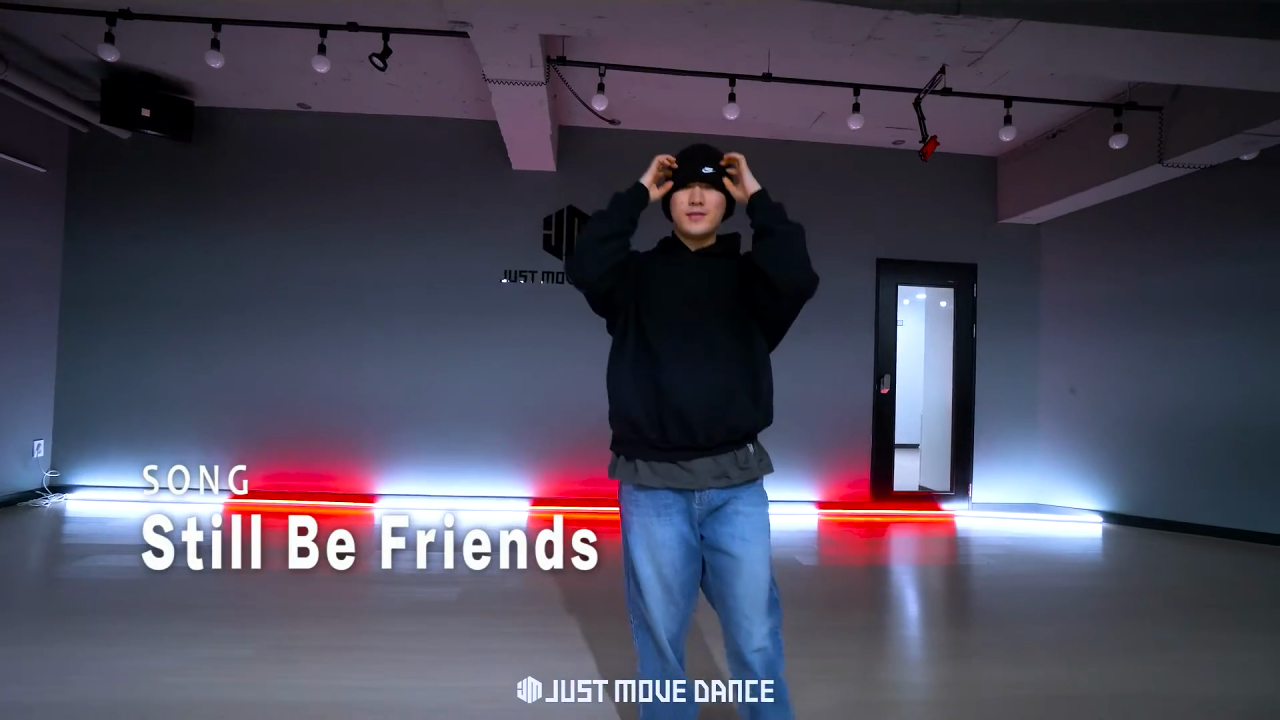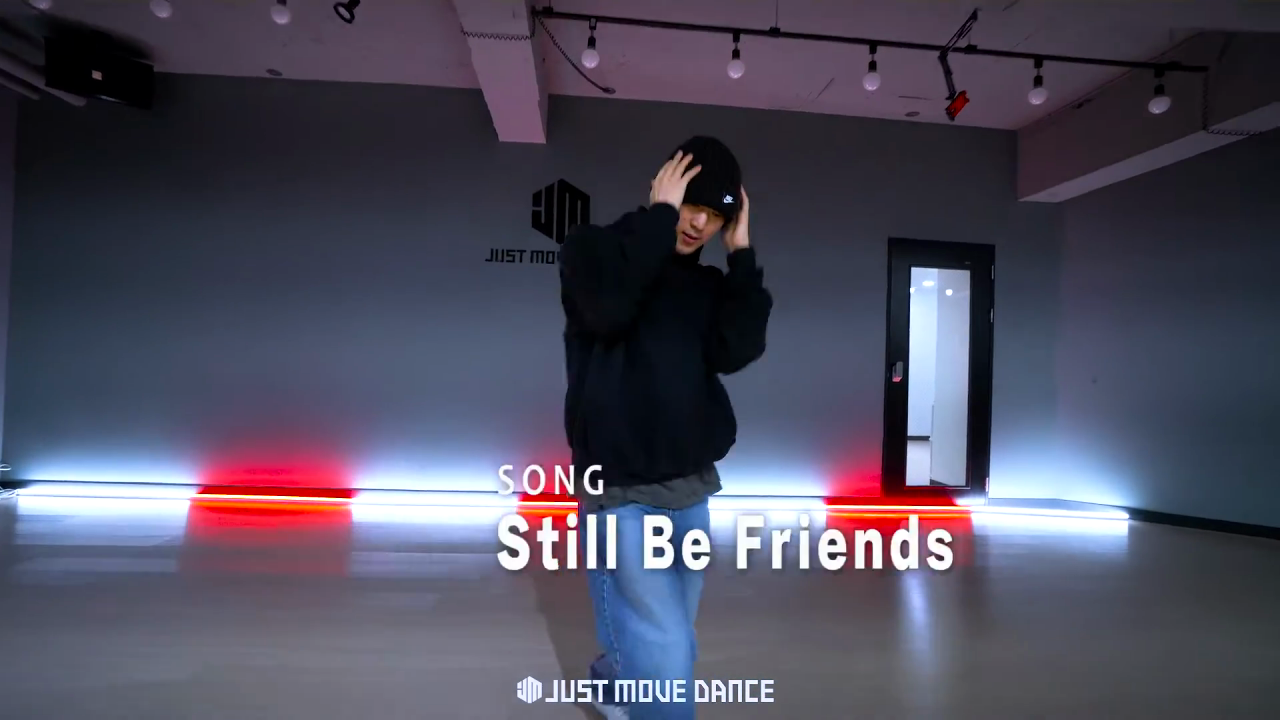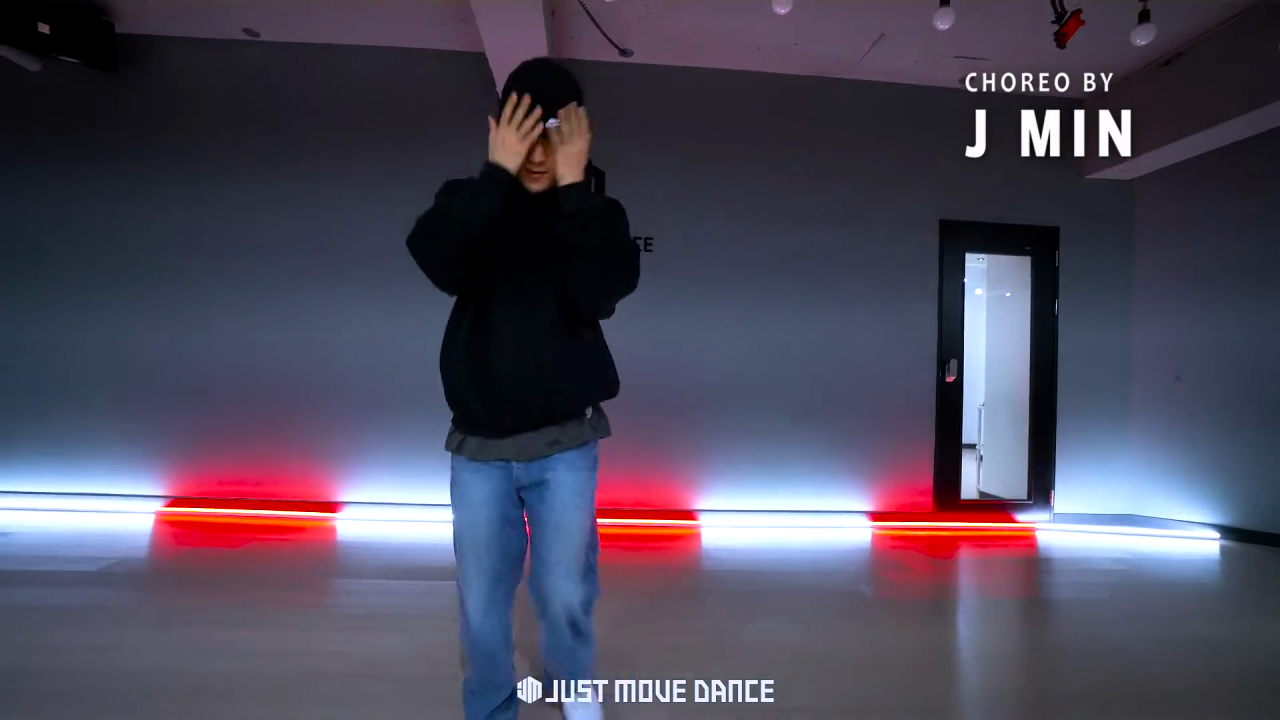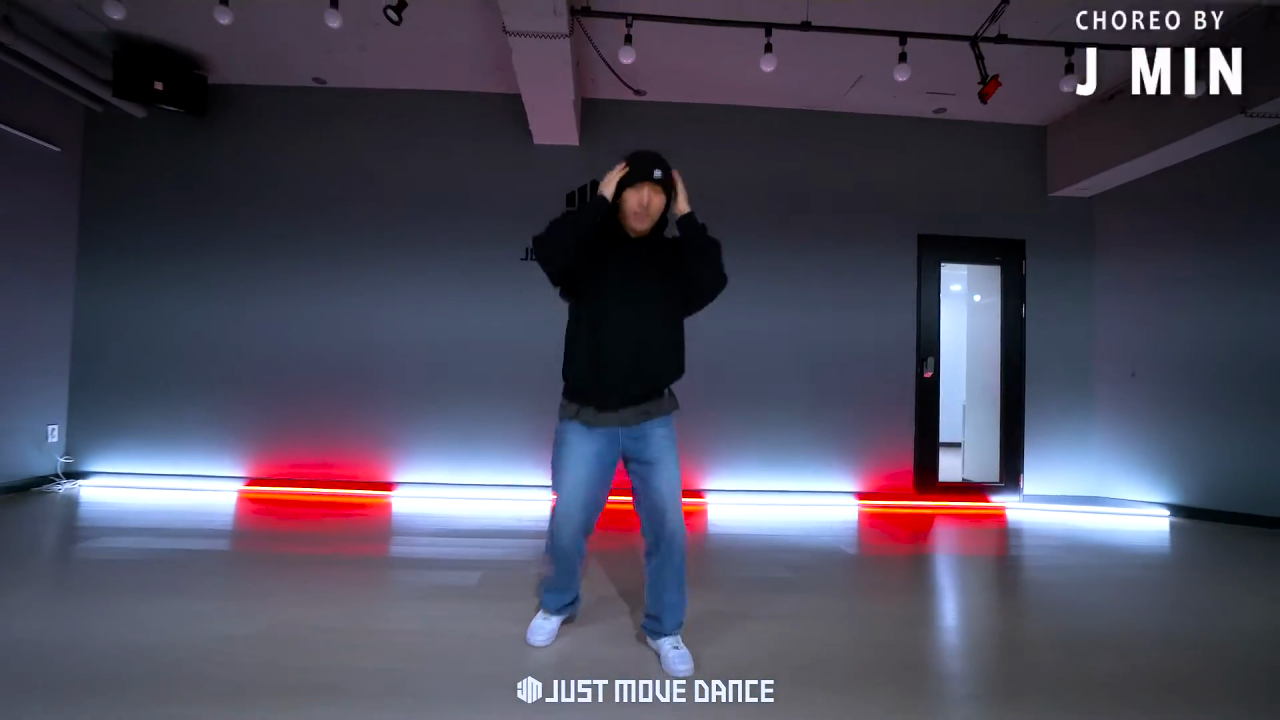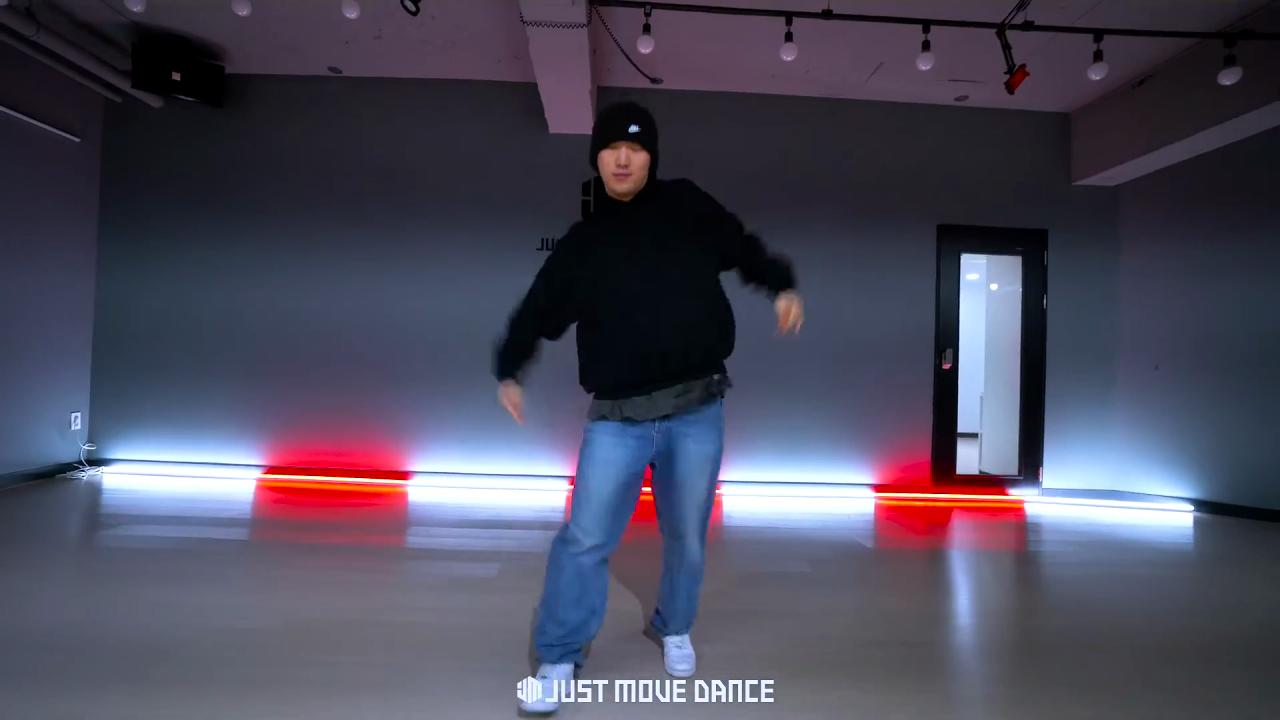
dt=1s
person 1, frame 1
left shoulder: (749, 275)
right shoulder: (637, 274)
left elbow: (797, 280)
right elbow: (586, 268)
left wrist: (758, 199)
right wrist: (638, 194)
left hip: (734, 481)
right hip: (652, 483)
left knee: (755, 634)
right knee: (661, 633)
person 1, frame 2
left shoulder: (708, 285)
right shoulder: (593, 250)
left elbow: (738, 351)
right elbow: (609, 306)
left wrist: (741, 251)
right wrist: (659, 212)
left hip: (690, 492)
right hip: (620, 494)
left knee: (662, 648)
right knee: (665, 654)
person 1, frame 3
left shoulder: (597, 214)
right shoulder: (469, 205)
left elbow: (597, 295)
right elbow: (440, 264)
left wrist: (573, 188)
right wrist: (495, 173)
left hip: (565, 443)
right hip: (479, 445)
left knee: (562, 593)
right knee: (481, 605)
person 1, frame 4
left shoulder: (674, 256)
right shoulder: (587, 248)
left elbow: (709, 283)
right elbow: (552, 254)
left wrist: (688, 218)
right wrist: (600, 200)
left hip: (652, 417)
right hip: (586, 417)
left knee: (668, 528)
right knee: (569, 526)
left ankle: (666, 630)
right ankle: (556, 604)
person 1, frame 5
left shoulder: (689, 208)
right shoulder: (582, 244)
left elbow: (742, 248)
right elbow: (538, 311)
left wrist: (782, 287)
right wrist: (509, 370)
left hip: (695, 409)
right hip: (618, 417)
left knee: (688, 540)
right knee: (586, 537)
left ankle: (674, 629)
right ankle: (557, 658)
